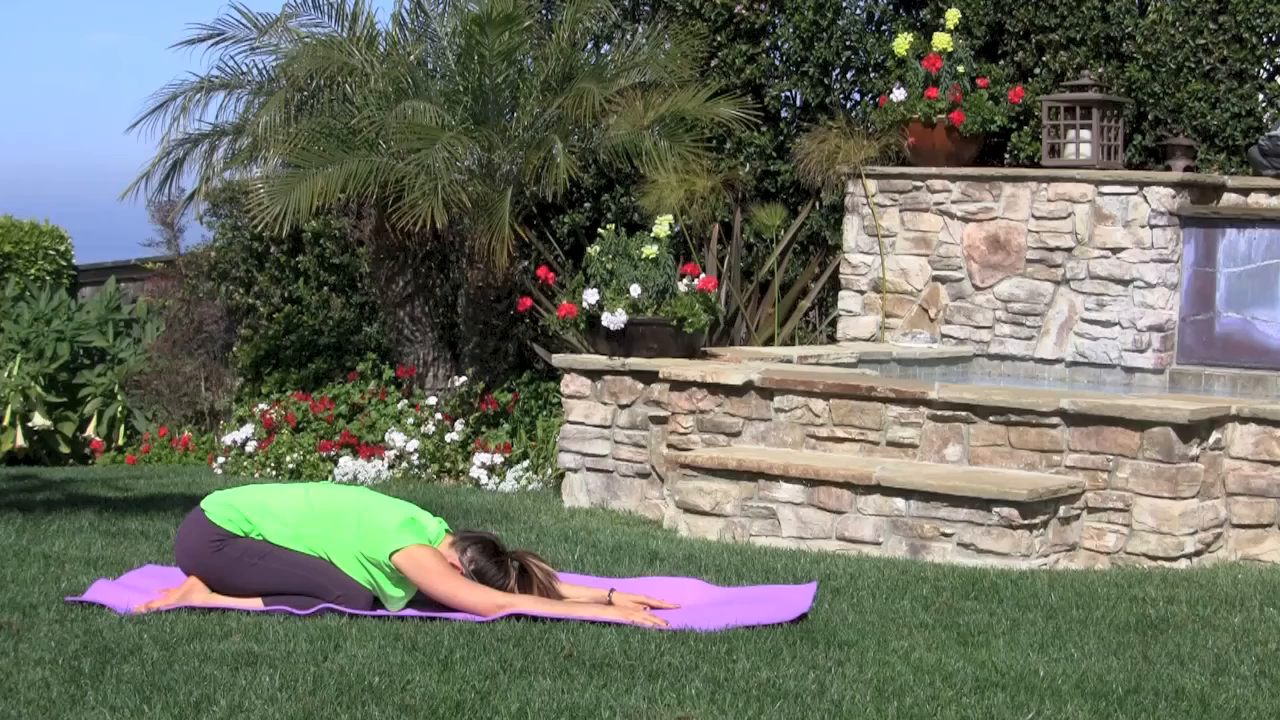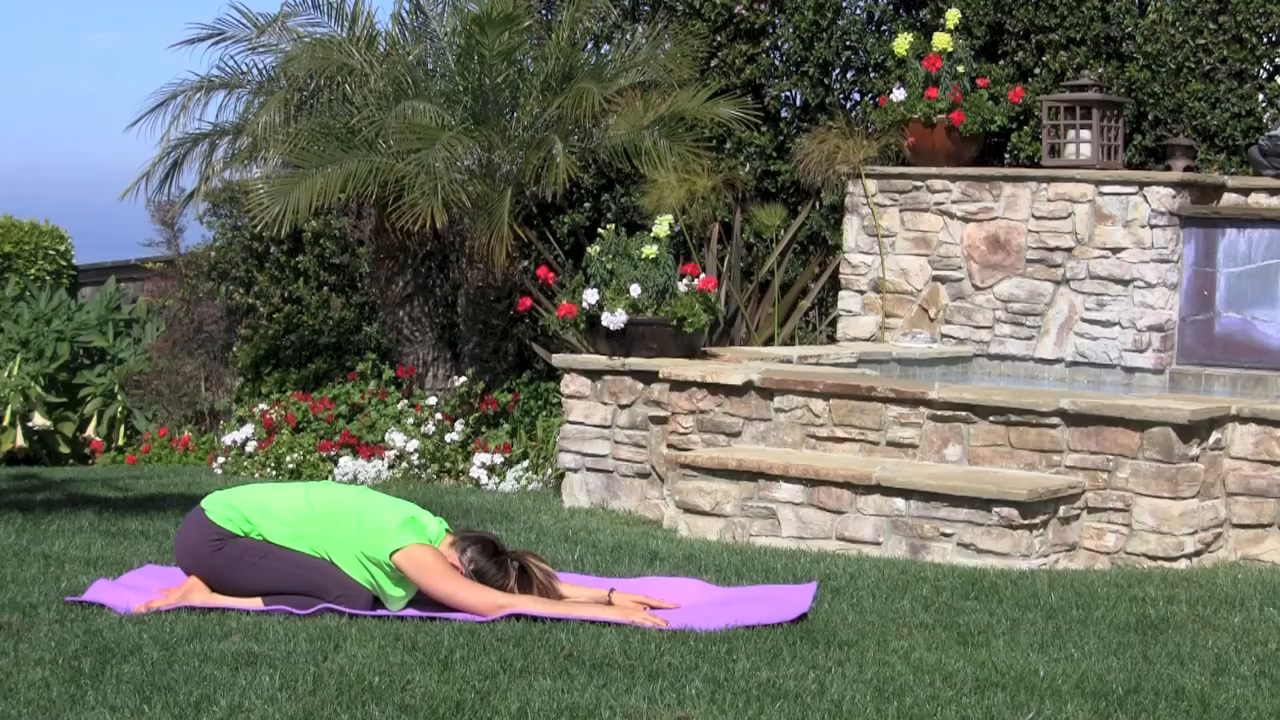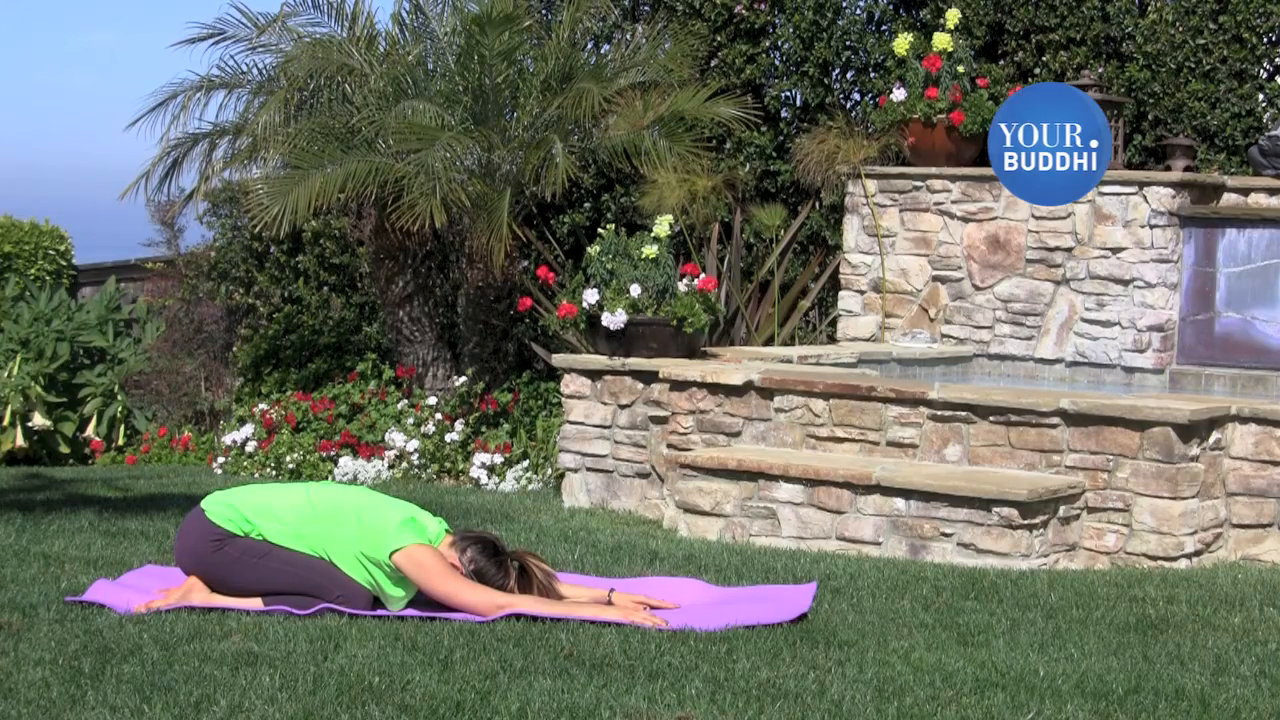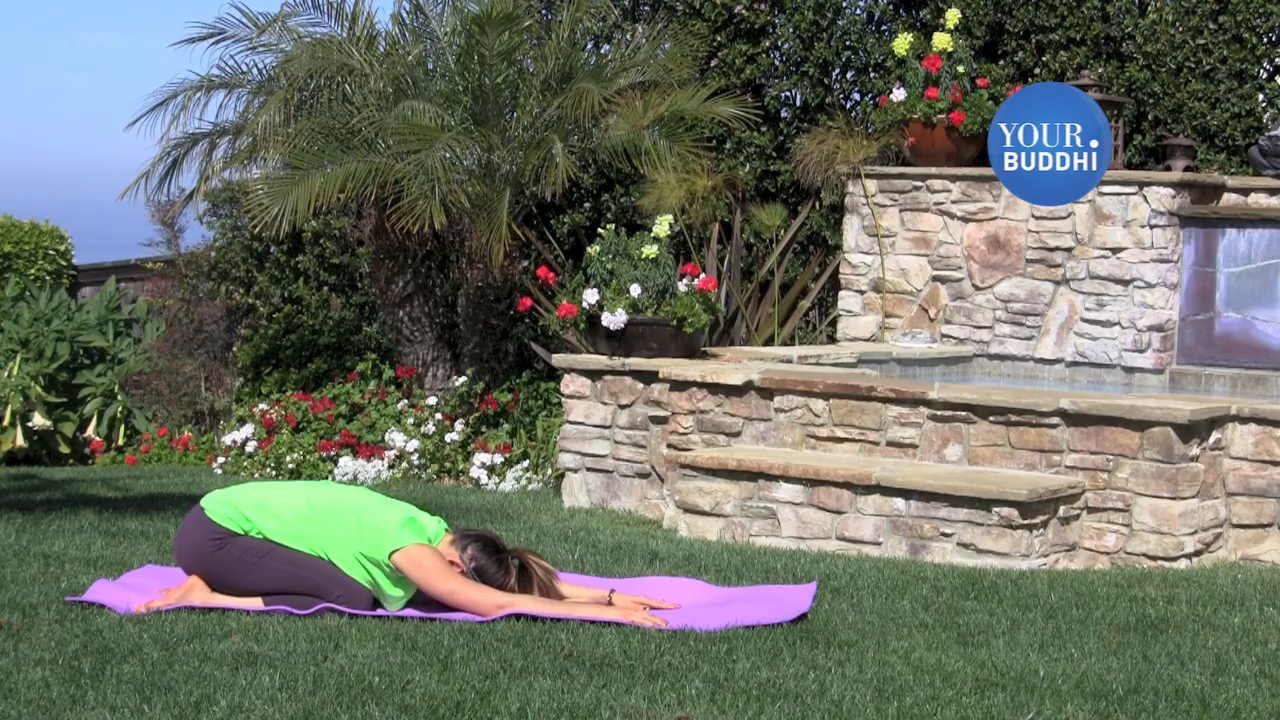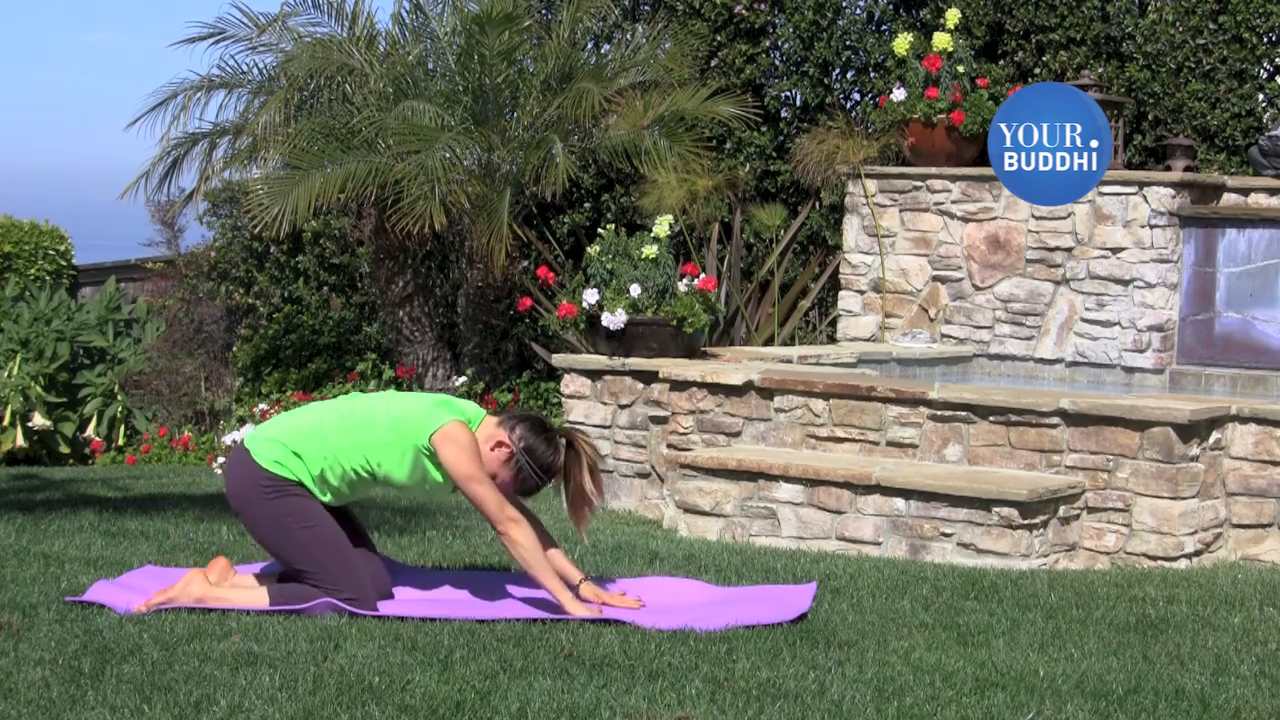
dt=1s
person 1, frame 1
left shoulder: (440, 538)
right shoulder: (414, 552)
left elbow: (533, 577)
right elbow: (496, 603)
left wrist: (611, 593)
right wrist: (604, 612)
left hip: (228, 518)
right hip: (210, 535)
left knee: (347, 588)
right knee: (349, 597)
left ankle: (211, 586)
right ankle: (203, 597)
person 1, frame 2
left shoulder: (438, 536)
right shoulder: (414, 550)
left elbow: (530, 579)
right elbow: (497, 603)
left wrist: (610, 594)
right wrist: (603, 612)
left hip: (228, 517)
right hip: (211, 534)
left knee: (352, 588)
right knee: (350, 598)
left ankle: (211, 587)
right ankle: (204, 597)
person 1, frame 3
left shoulder: (438, 537)
right shoulder: (413, 550)
left elbow: (530, 579)
right elbow: (496, 604)
left wrist: (611, 594)
right wrist: (604, 611)
left hip: (229, 517)
right hip: (211, 535)
left knee: (353, 589)
right knee: (350, 599)
left ankle: (211, 588)
right ankle: (204, 598)
person 1, frame 4
left shoulder: (440, 538)
right shoulder: (413, 552)
left elbow: (532, 579)
right elbow: (500, 604)
left wrist: (613, 595)
right wrist: (606, 612)
left hip: (230, 517)
right hip: (211, 534)
left knee: (356, 590)
right knee: (349, 600)
left ankle: (218, 584)
right ankle: (206, 597)
person 1, frame 5
left shoulder: (478, 428)
right shoulder: (454, 435)
left elbow: (520, 517)
right elbow: (508, 525)
left wrist: (581, 584)
right wrist: (569, 603)
left hip: (290, 468)
right hip: (265, 473)
left knee: (375, 586)
right knee: (354, 600)
left ankle: (231, 580)
right ankle: (205, 595)
